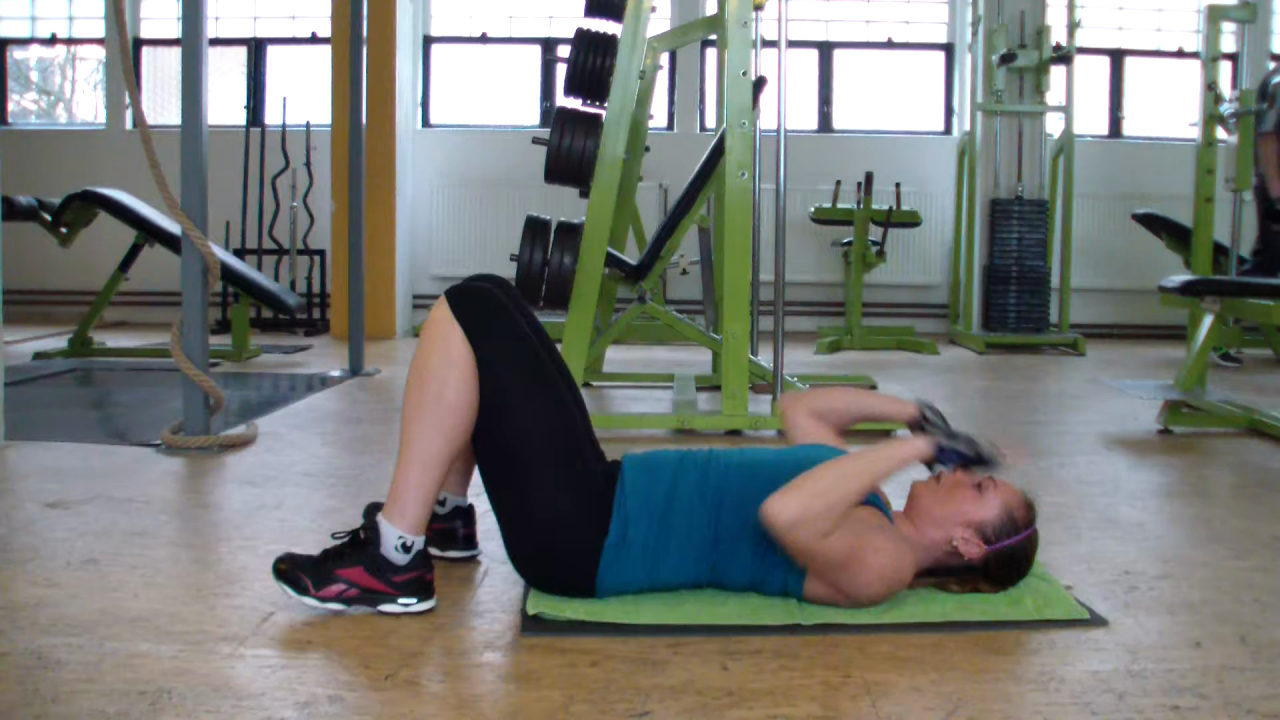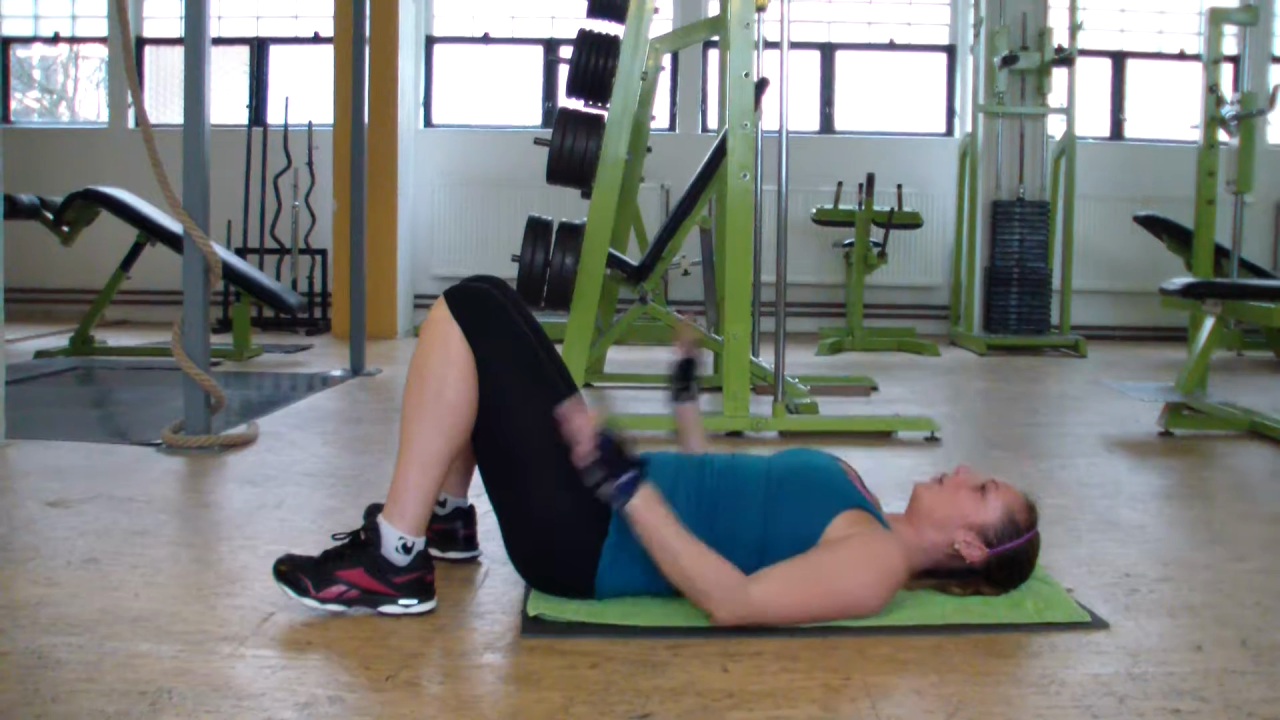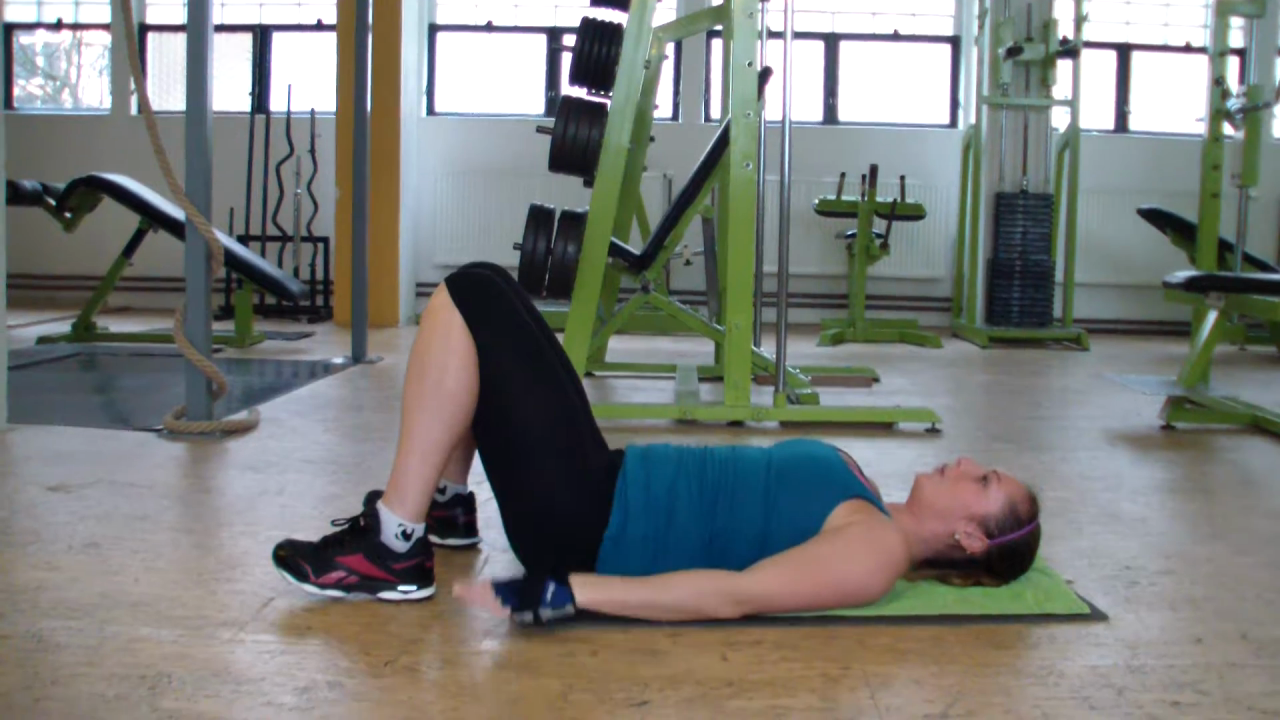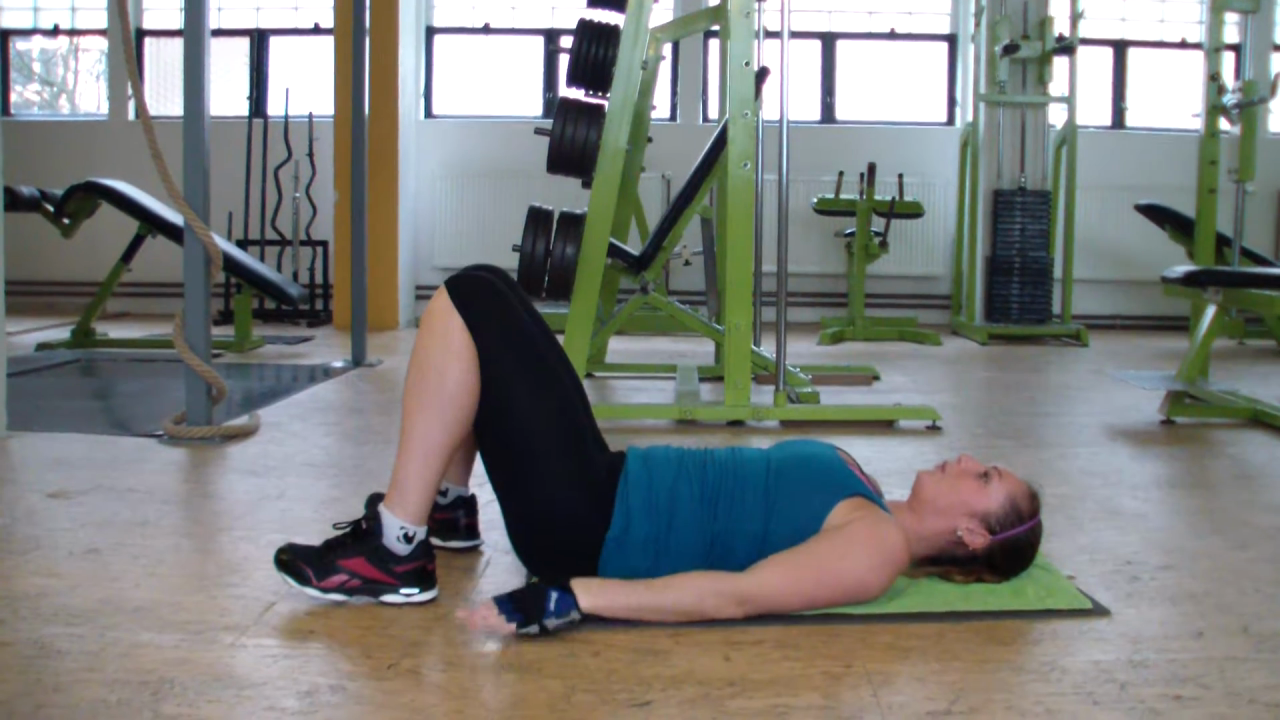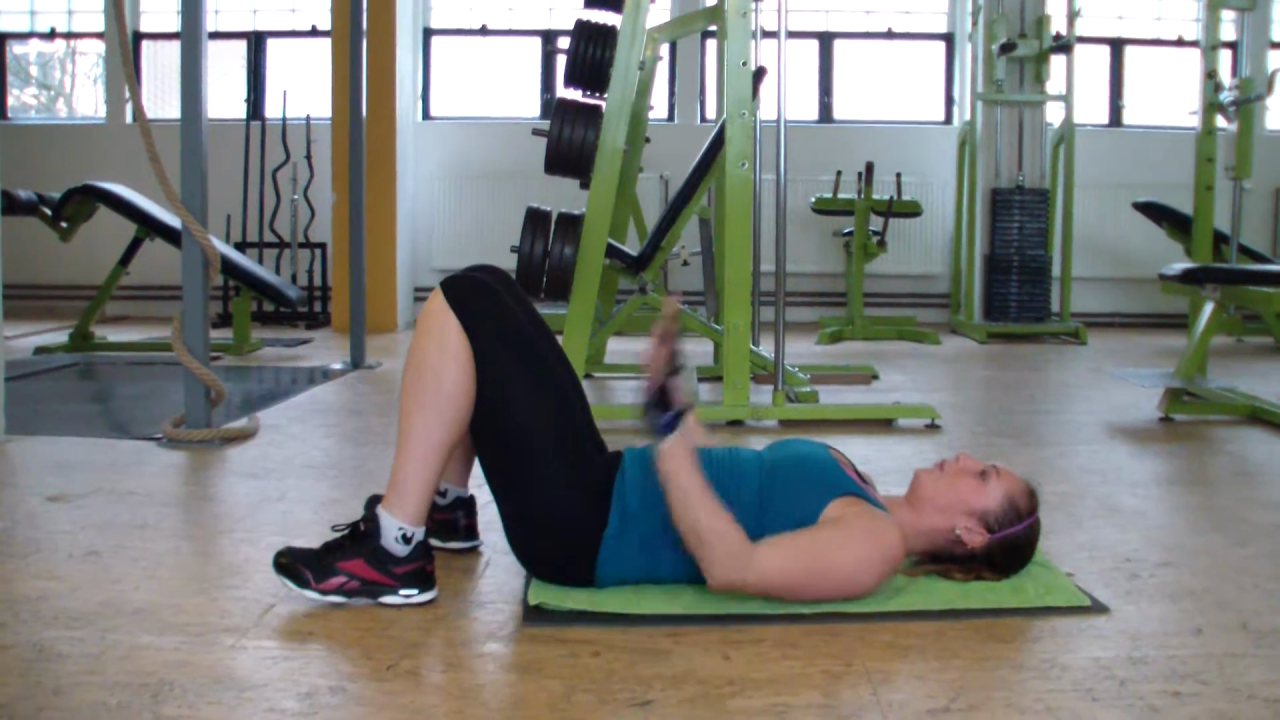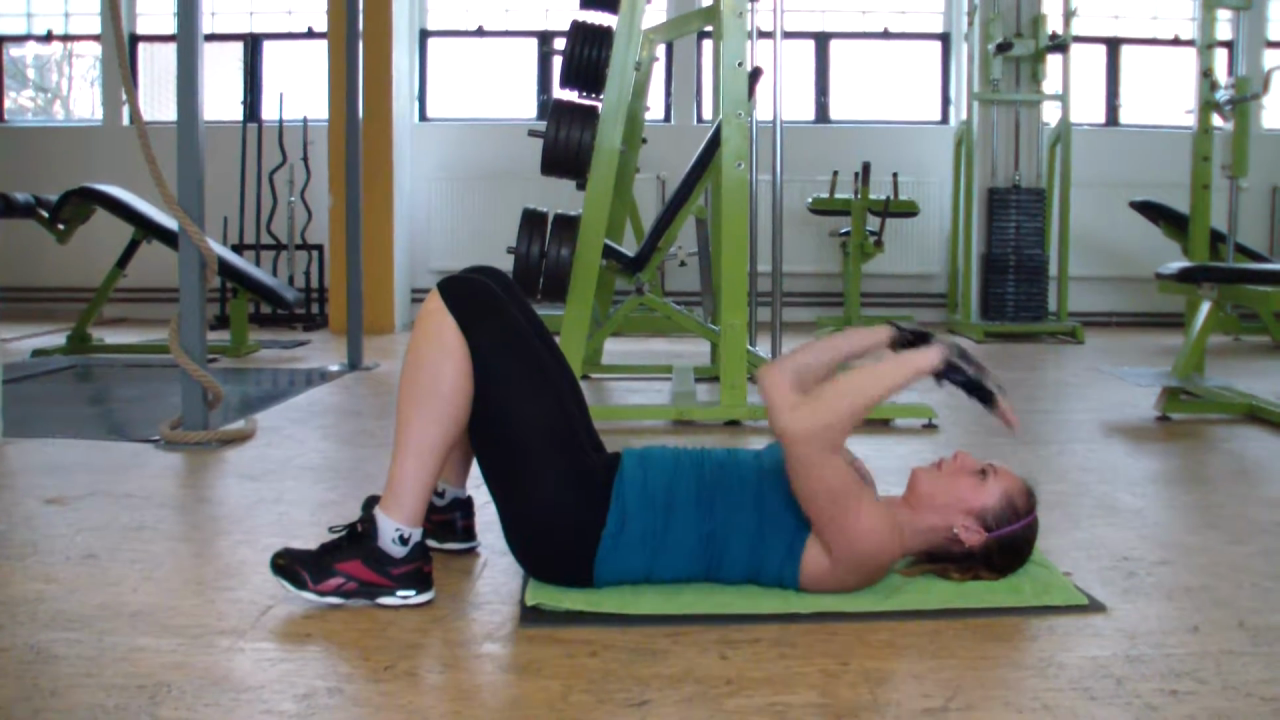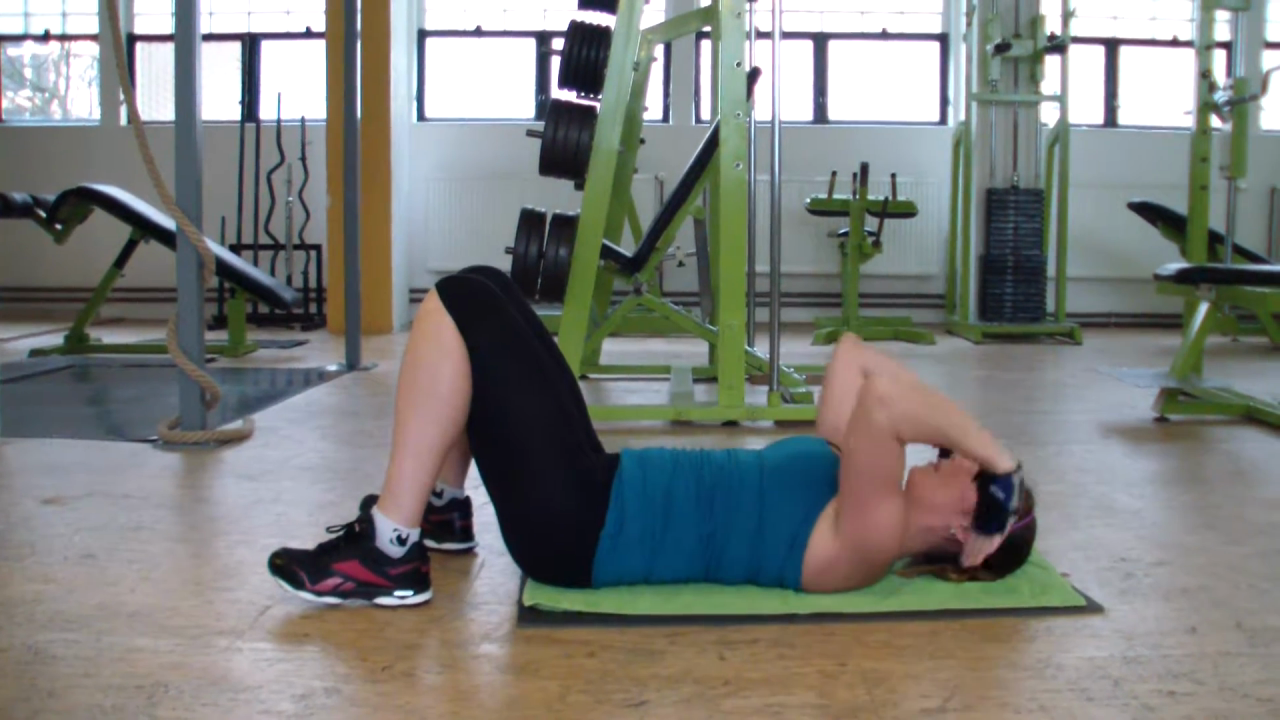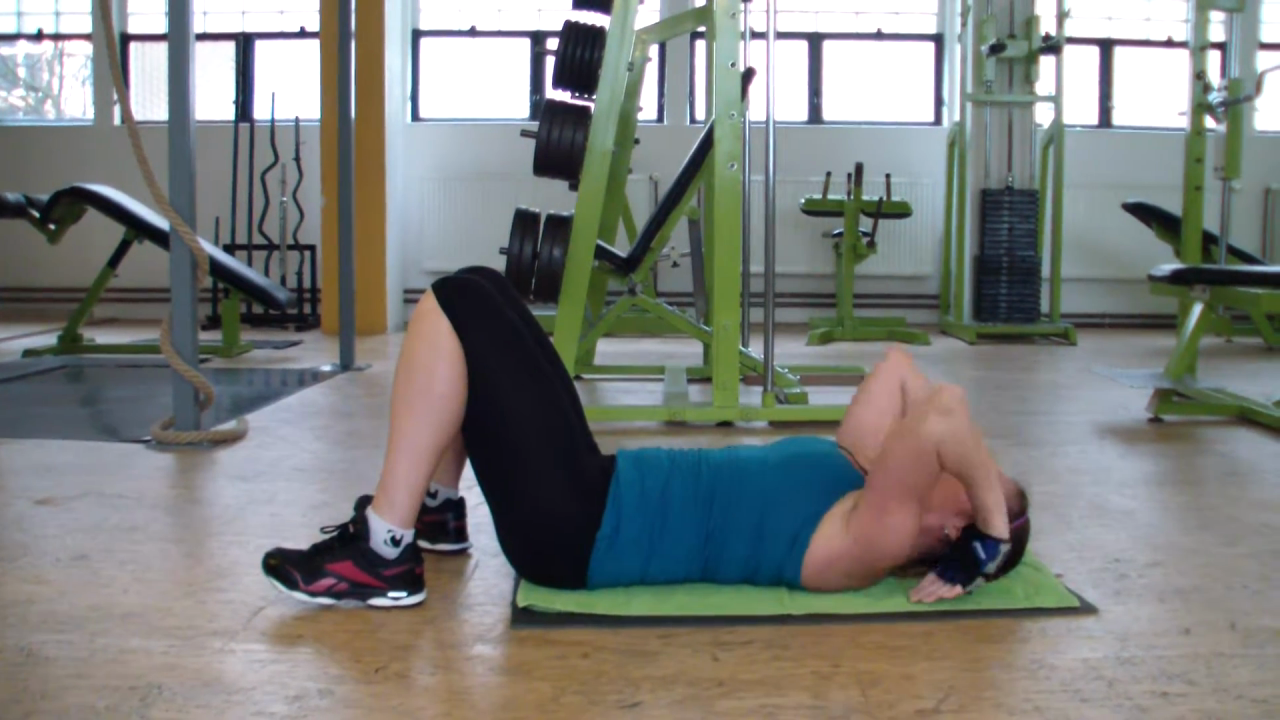
dt=0.3s
person 1, frame 1
left shoulder: (877, 563)
right shoulder: (870, 520)
left elbow: (784, 515)
right elbow: (796, 412)
left wrist: (912, 448)
right wrist: (911, 413)
left hip: (581, 540)
right hip: (604, 501)
left knee: (467, 315)
right knee: (484, 300)
left ankle: (393, 562)
right ankle: (445, 520)
person 1, frame 2
left shoulder: (875, 565)
right shoulder: (864, 520)
left elbow: (730, 598)
left wrist: (625, 486)
right wrist: (685, 398)
left hip: (581, 543)
right hip: (605, 508)
left knee: (464, 314)
right knee: (482, 299)
left ankle: (394, 563)
right ankle: (444, 519)
person 1, frame 3
left shoulder: (874, 555)
right shoulder: (863, 506)
left elbow: (733, 594)
left wrist: (566, 591)
left hip: (583, 523)
right hip: (608, 490)
left knee: (467, 301)
right knee: (481, 290)
left ankle: (393, 551)
right ankle: (444, 508)
person 1, frame 4
left shoulder: (877, 550)
right shoulder: (865, 504)
left elbow: (736, 595)
left wrist: (567, 597)
left hip: (584, 527)
right hip: (612, 485)
left knee: (465, 304)
right knee: (481, 289)
left ankle: (395, 553)
right ankle: (445, 510)
person 1, frame 5
left shoulder: (868, 550)
right shoulder: (859, 504)
left elbow: (728, 566)
left wrist: (668, 423)
right wrist: (667, 374)
left hip: (579, 531)
right hip: (606, 496)
left knee: (462, 306)
right knee: (482, 288)
left ankle: (394, 553)
right ankle: (445, 510)
person 1, frame 6
left shoulder: (868, 541)
right shoulder: (857, 499)
left elbow: (792, 419)
right elbow: (778, 386)
left wrist: (923, 361)
right wrist: (895, 340)
left hip: (581, 532)
right hip: (605, 492)
left knee: (460, 305)
right knee: (481, 288)
left ankle: (390, 554)
right ankle: (443, 511)
person 1, frame 7
left shoulder: (871, 541)
right shoulder: (859, 492)
left elbow: (887, 402)
right elbow: (851, 355)
left wrist: (998, 467)
right wrist: (969, 431)
left hip: (579, 532)
right hip: (600, 497)
left knee: (458, 305)
right knee: (479, 291)
left ankle: (390, 553)
right ankle: (442, 510)
person 1, frame 8
left shoulder: (874, 543)
right shoulder: (859, 483)
left elbow: (942, 414)
right elbow: (897, 368)
left wrist: (994, 530)
right wrist: (973, 462)
left hip: (573, 534)
right hip: (598, 494)
left knee: (456, 306)
right knee: (476, 290)
left ankle: (384, 554)
right ankle: (436, 511)
